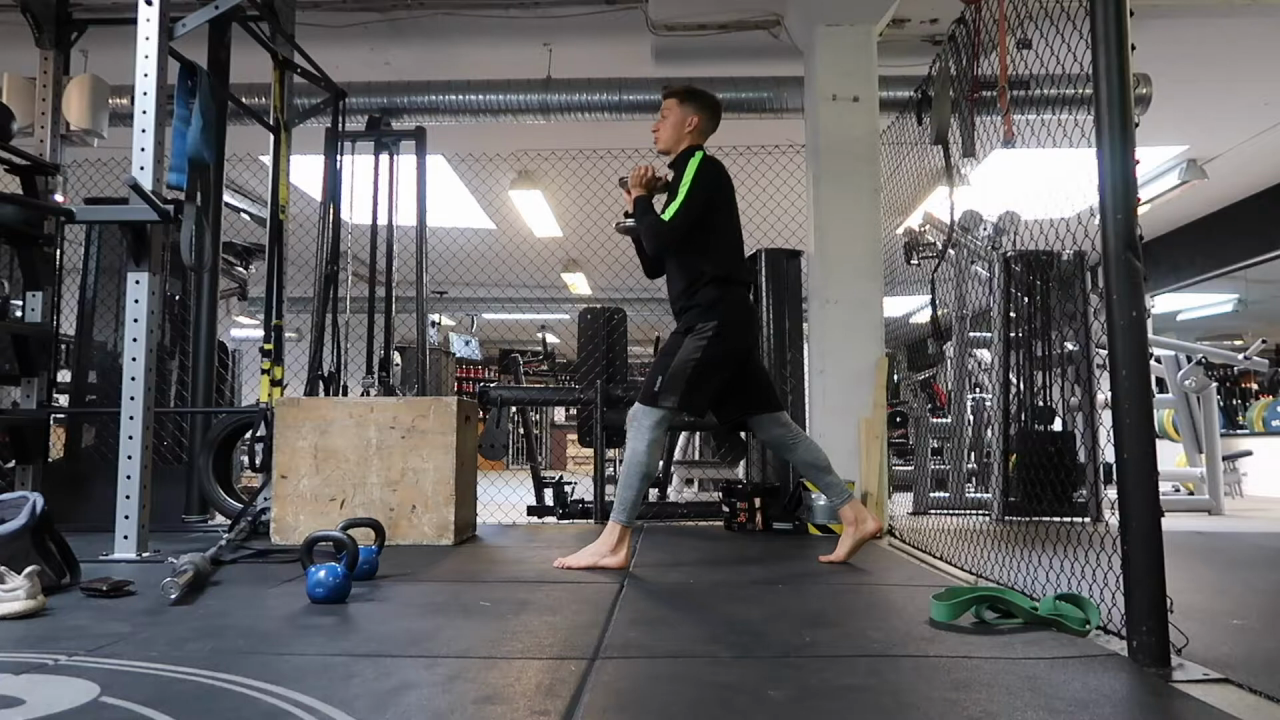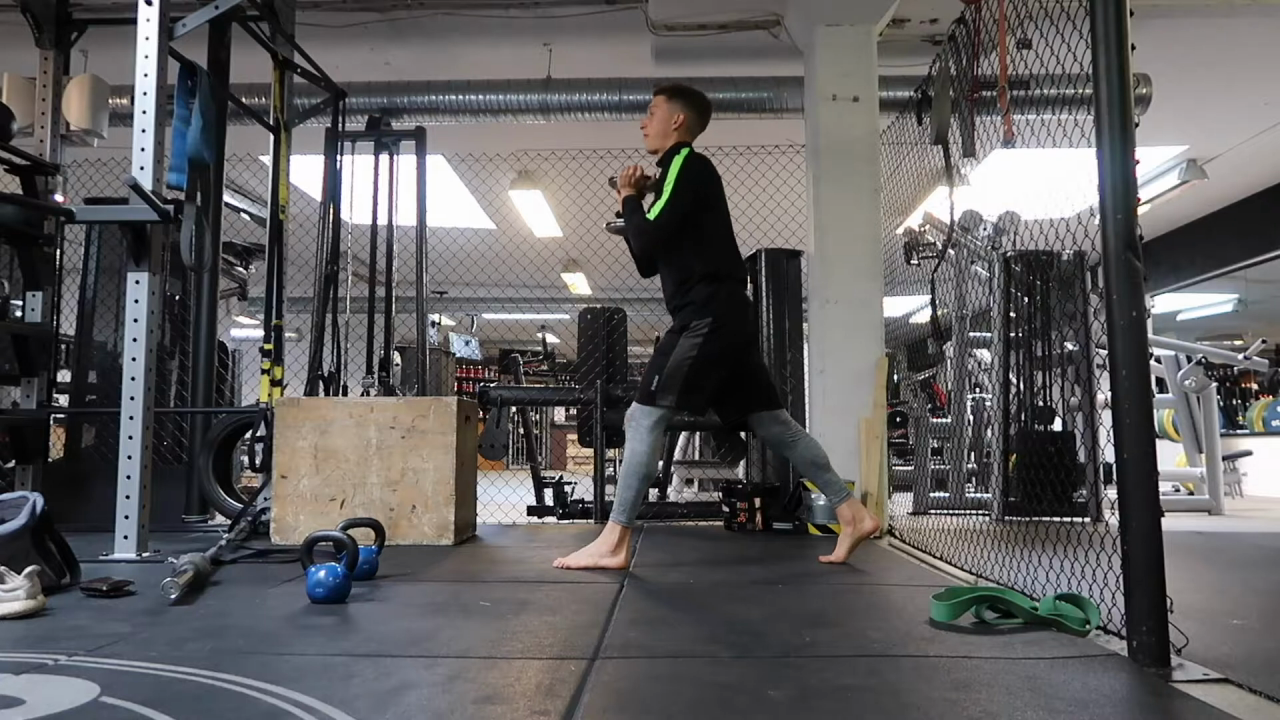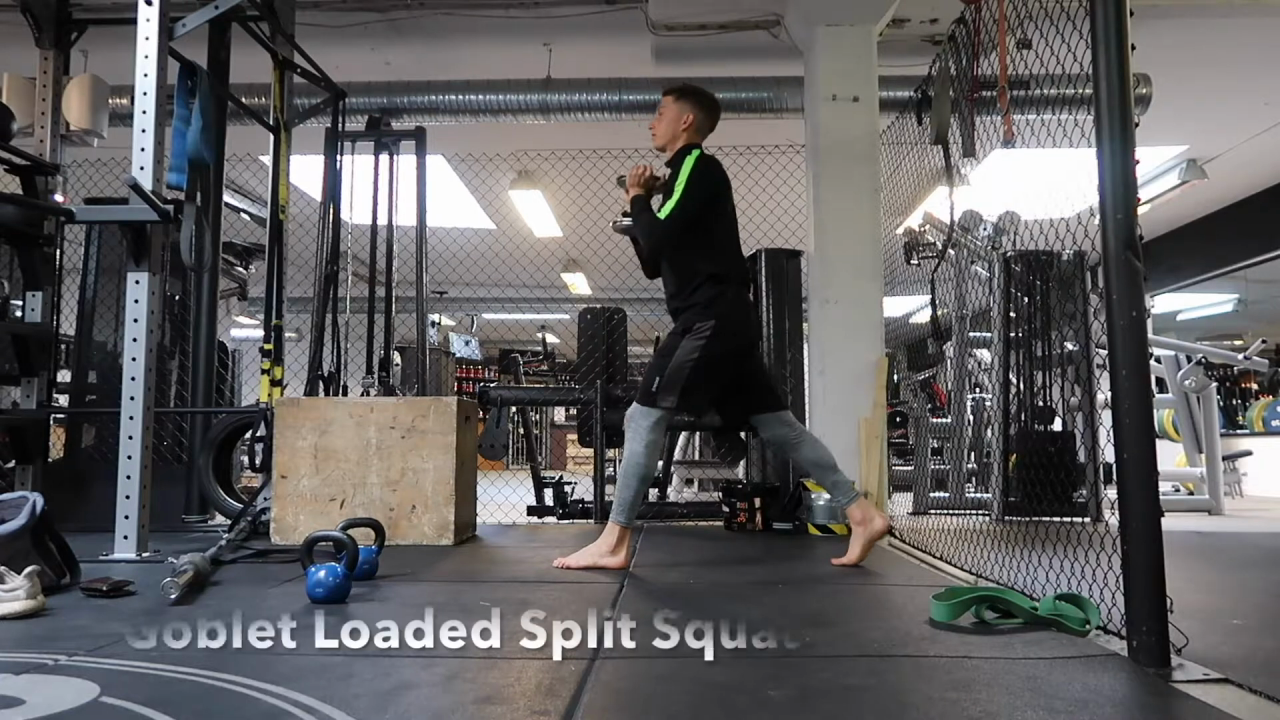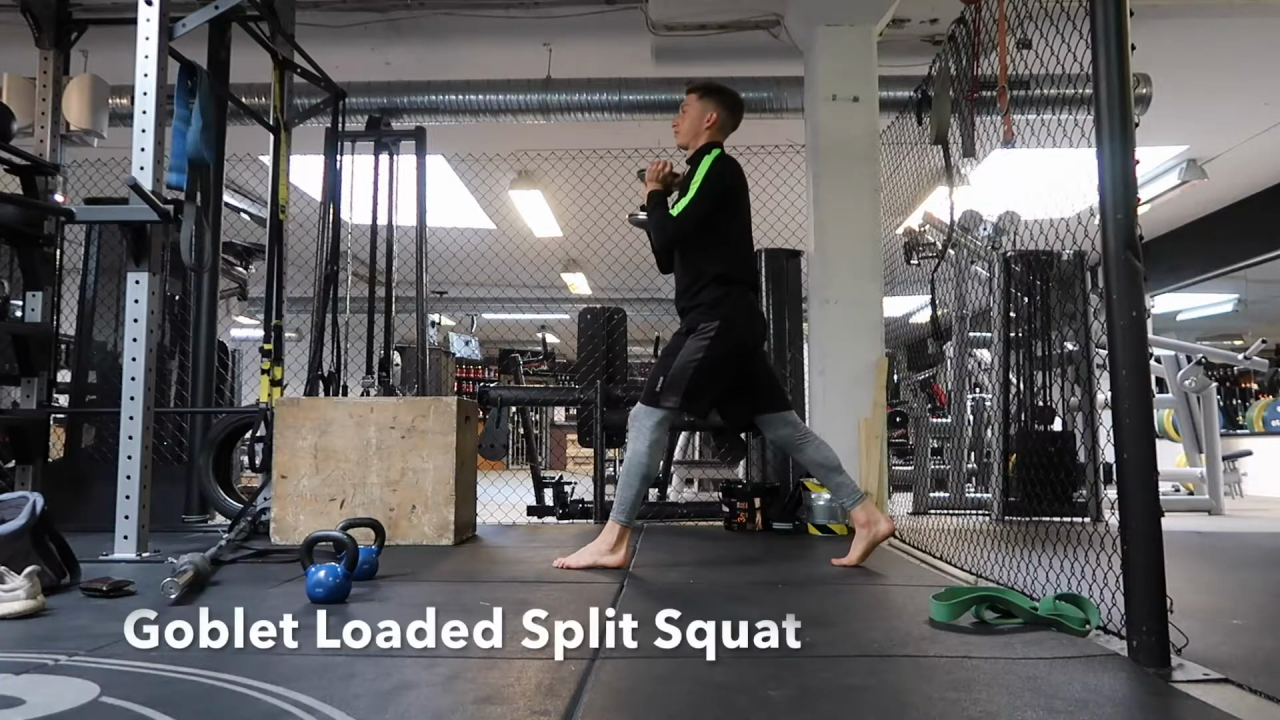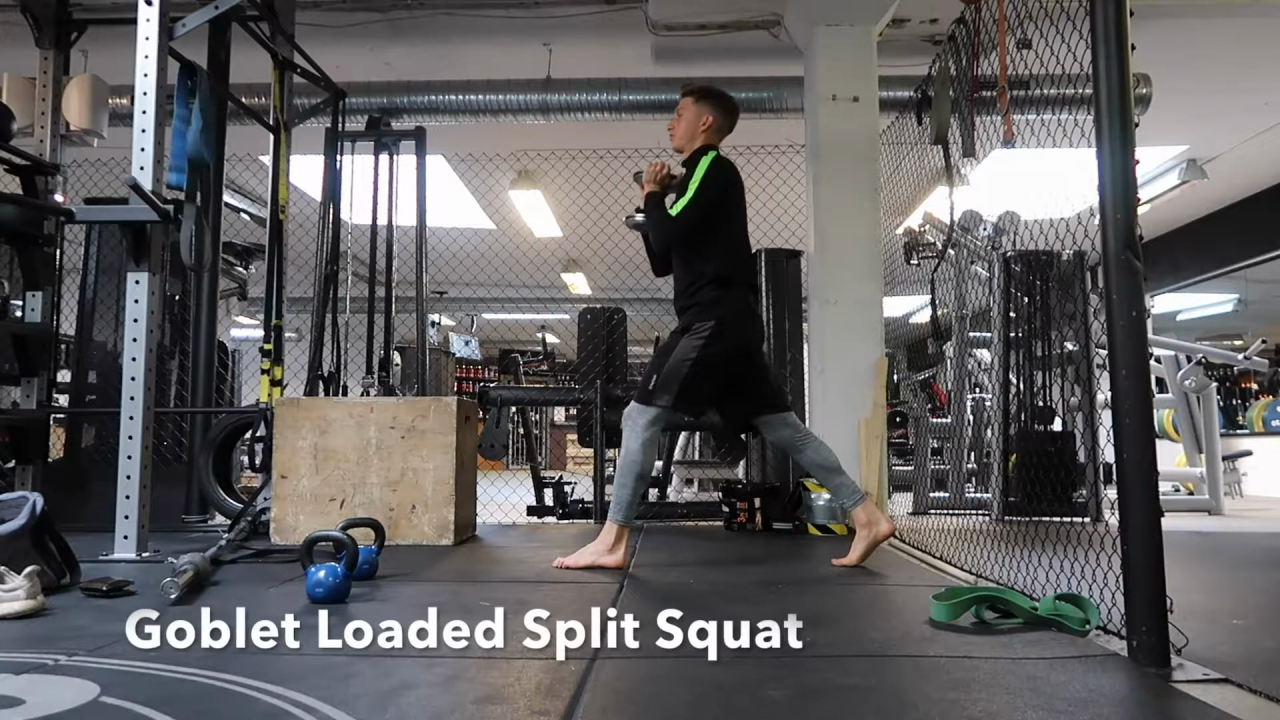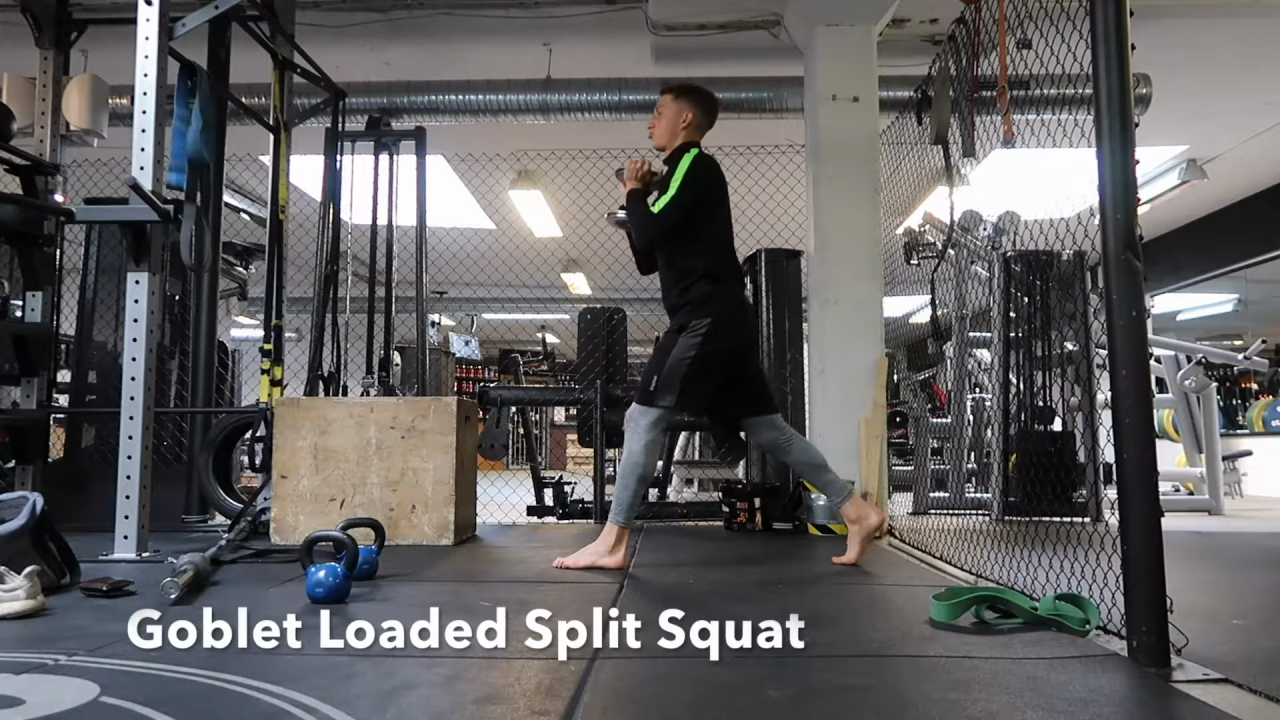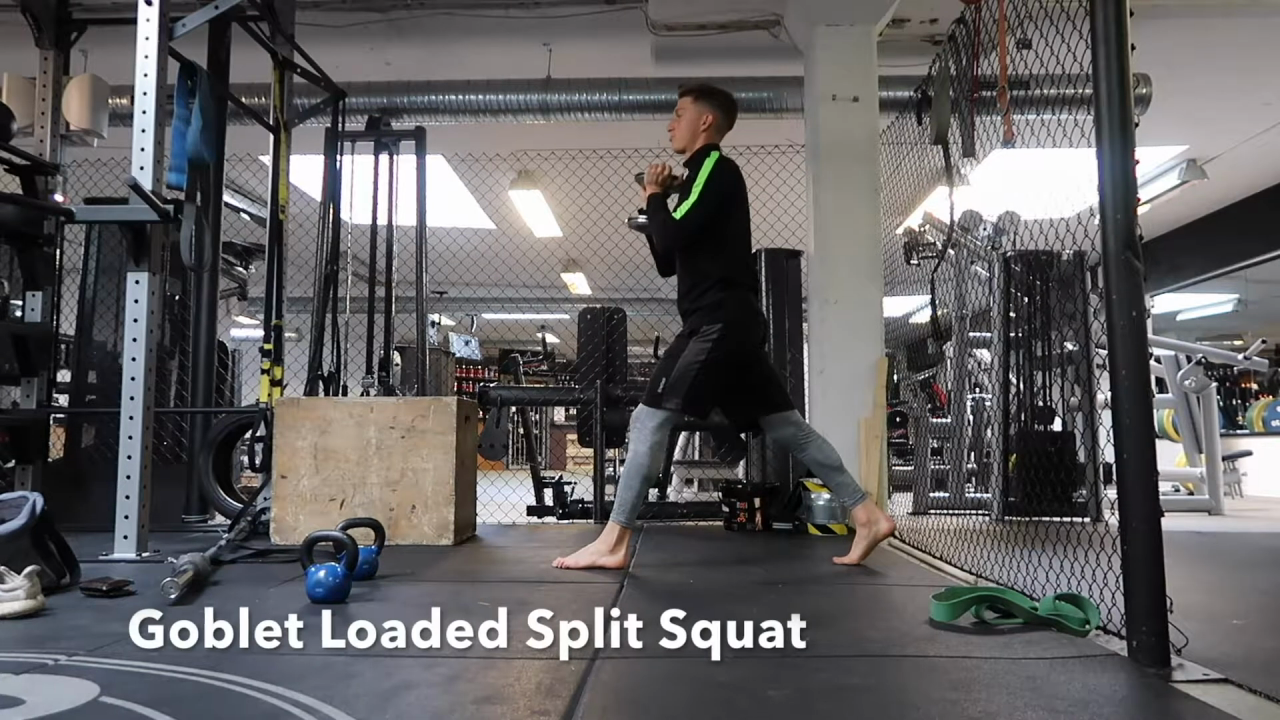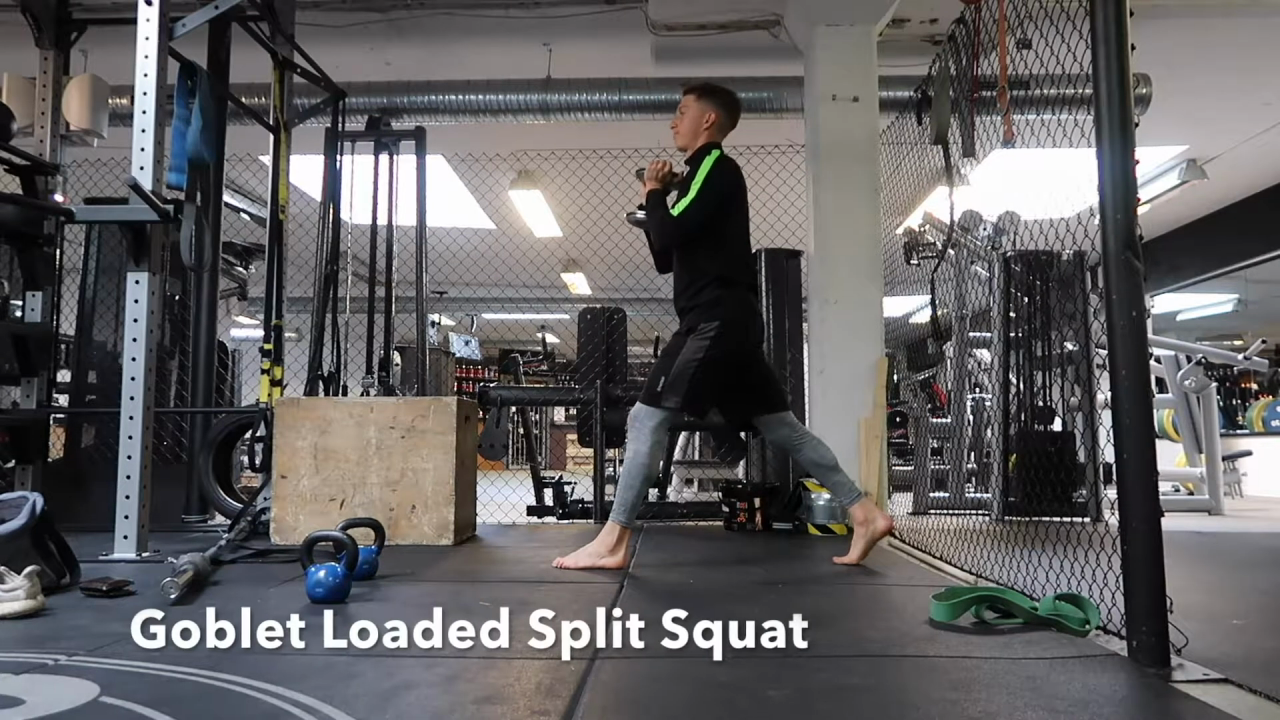
dt=0.3s
person 1, frame 1
left shoulder: (700, 168)
right shoulder: (689, 177)
left elbow: (661, 240)
right elbow: (656, 264)
left wrist: (641, 199)
right wrist: (638, 208)
left hip: (713, 318)
right hip: (722, 320)
left knee: (646, 417)
right knee: (773, 425)
left ankle: (613, 542)
right ankle: (855, 515)
person 1, frame 2
left shoulder: (686, 166)
right shoulder: (684, 174)
left elbow: (649, 240)
right elbow: (649, 263)
left wrist: (631, 199)
right wrist: (630, 209)
left hip: (708, 316)
right hip: (722, 317)
left knee: (644, 417)
right knee: (771, 421)
left ankle: (613, 543)
right ankle: (851, 513)
person 1, frame 3
left shoulder: (697, 167)
right shoulder: (690, 175)
left elbow: (657, 240)
right elbow: (655, 264)
left wrist: (638, 199)
right wrist: (638, 207)
left hip: (712, 318)
right hip: (724, 319)
left knee: (644, 418)
right knee: (779, 425)
left ankle: (613, 543)
right ankle: (864, 514)
person 1, frame 4
left shoulder: (715, 166)
right shoulder: (707, 174)
left elbow: (668, 236)
right elbow: (669, 258)
left wrist: (655, 194)
right wrist: (660, 200)
left hip: (717, 319)
right hip: (731, 320)
left knee: (648, 417)
right knee: (783, 425)
left ankle: (613, 542)
right ankle: (867, 517)
person 1, frame 5
left shoulder: (713, 169)
right shoulder: (700, 179)
left elbow: (667, 236)
right elbow: (664, 262)
left wrist: (653, 197)
right wrist: (657, 203)
left hip: (714, 320)
right hip: (728, 321)
left knee: (641, 417)
right knee: (783, 426)
left ankle: (611, 542)
right ankle: (868, 516)
person 1, frame 6
left shoulder: (695, 165)
right shoulder: (684, 174)
left elbow: (650, 231)
right elbow: (647, 260)
left wrist: (635, 192)
right wrist: (637, 200)
left hip: (707, 317)
right hip: (720, 318)
left knee: (644, 417)
right knee: (768, 427)
left ankle: (613, 543)
right ankle: (857, 512)
person 1, frame 7
left shoulder: (715, 170)
right shoulder: (703, 177)
left elbow: (672, 239)
right elbow: (668, 262)
left wrist: (656, 197)
right wrist: (656, 203)
left hip: (719, 321)
right hip: (732, 321)
left knee: (649, 420)
right knee: (786, 426)
left ankle: (612, 543)
right ankle: (868, 516)
person 1, frame 8
left shoulder: (716, 167)
right shoulder: (704, 175)
left elbow: (669, 235)
right elbow: (666, 258)
left wrist: (654, 192)
right wrist: (657, 199)
left hip: (716, 319)
right hip: (729, 320)
left knee: (647, 419)
right knee: (781, 425)
left ankle: (612, 543)
right ankle: (865, 514)
